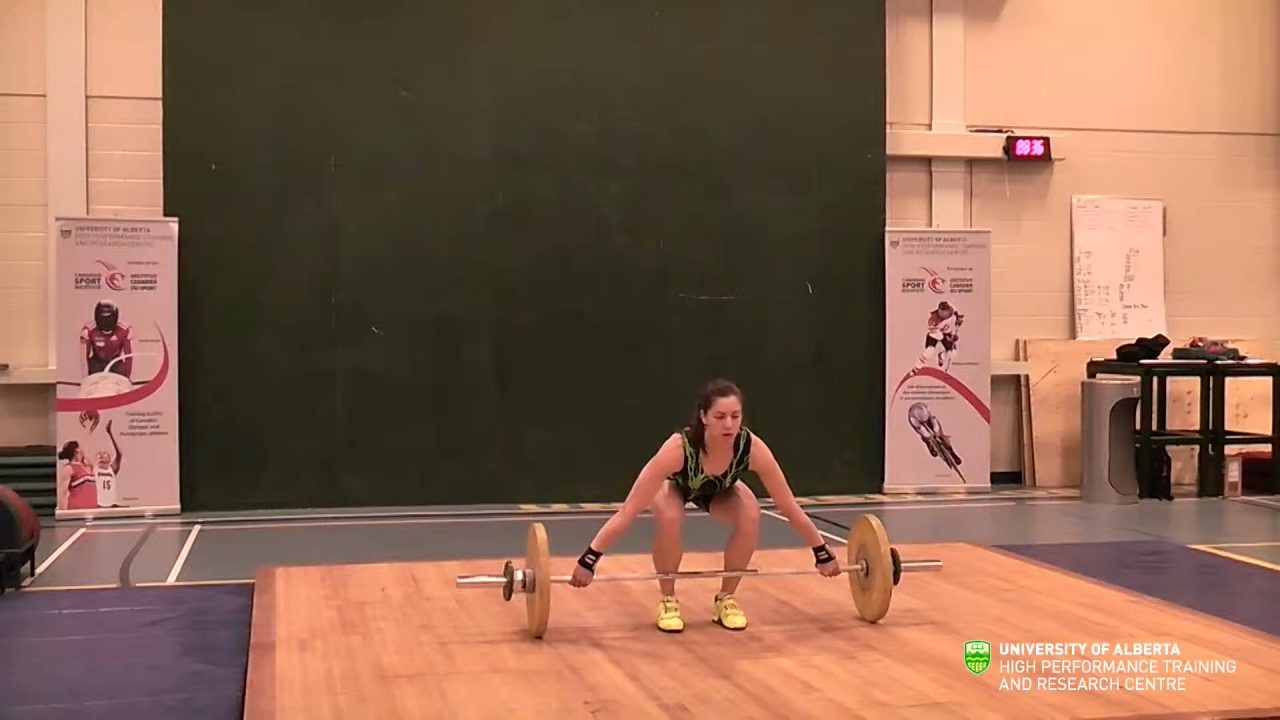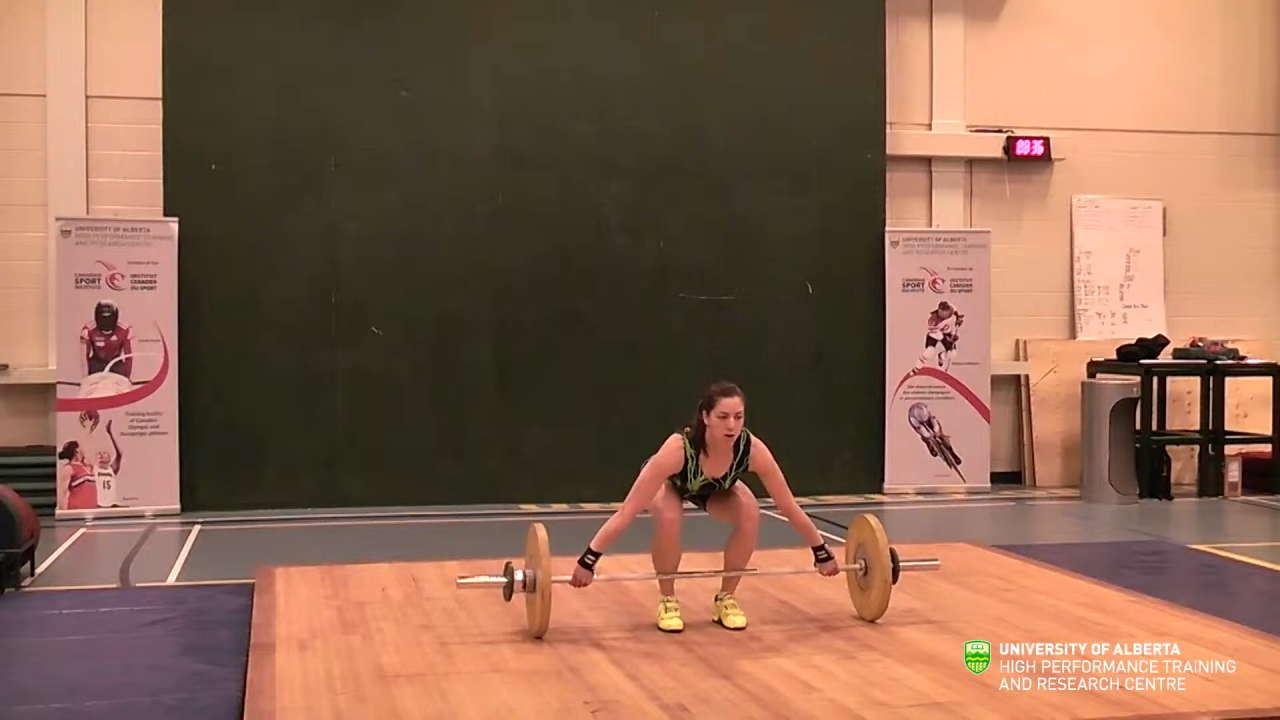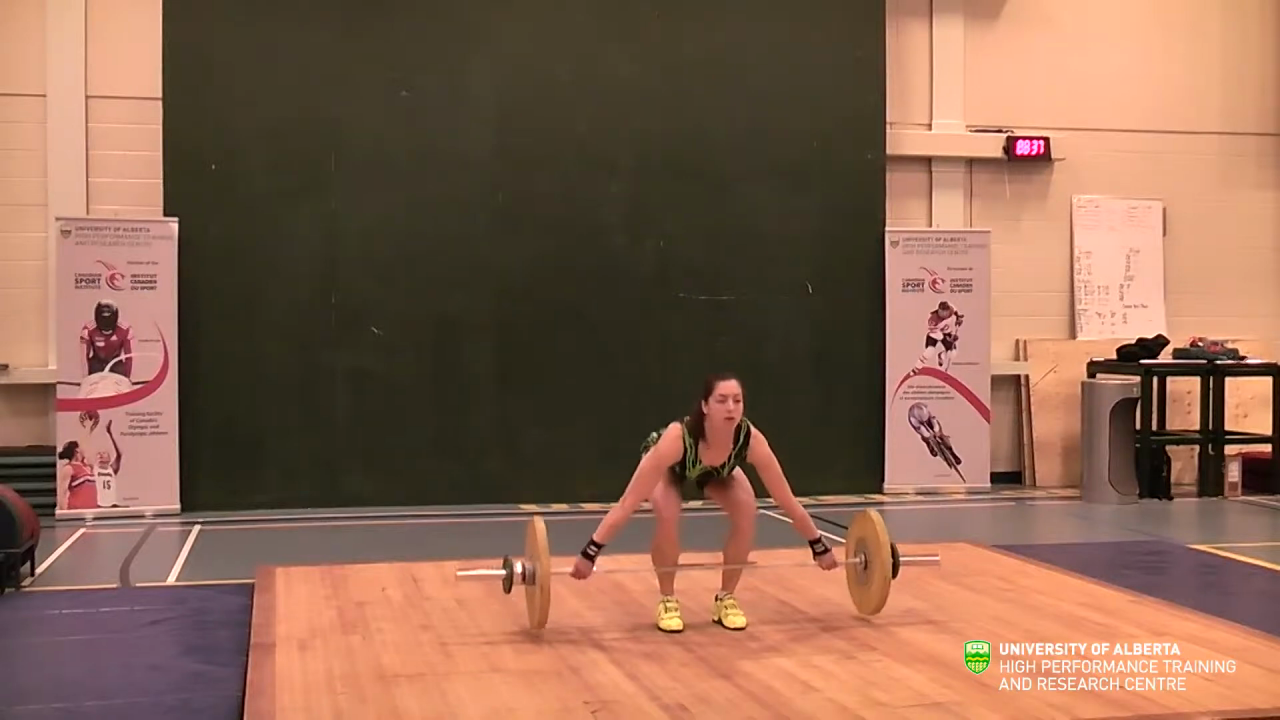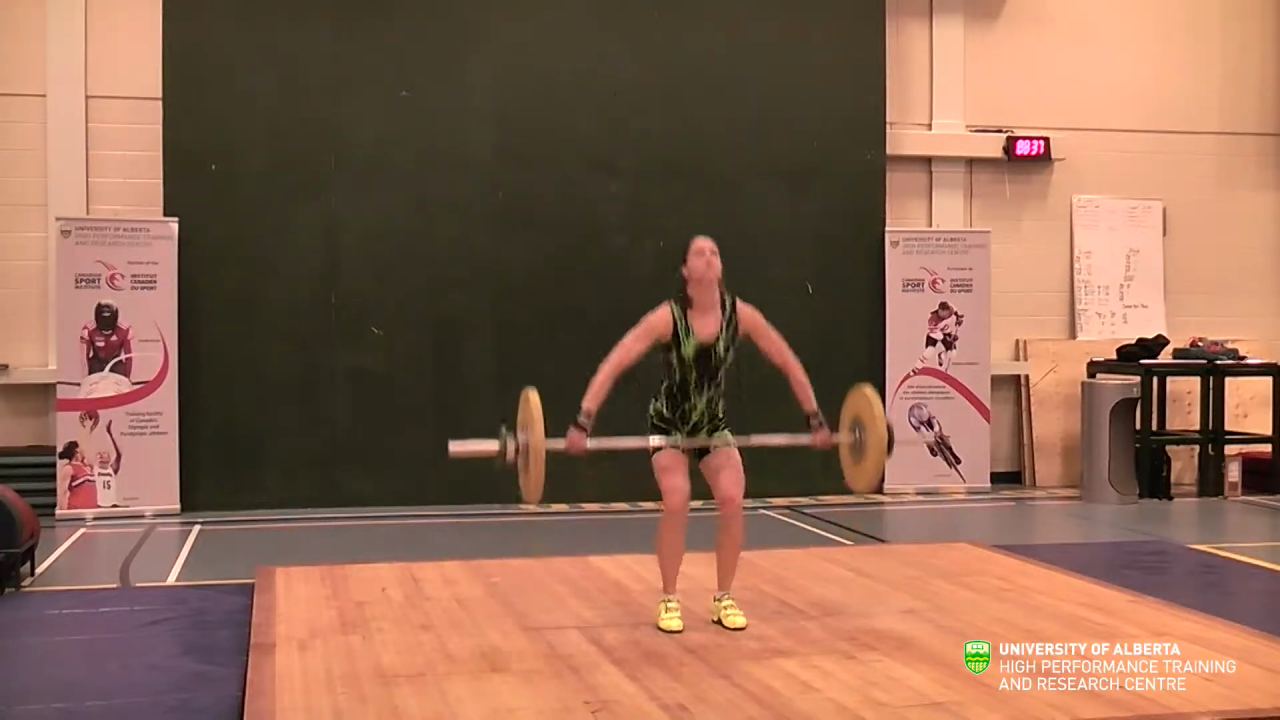
dt=0.4s
person 1, frame 1
left shoulder: (753, 448)
right shoulder: (678, 448)
left elbow: (790, 507)
right elbow: (628, 511)
left wrist: (823, 554)
right wrist: (588, 561)
left hip: (719, 489)
right hip: (675, 483)
left knee: (750, 516)
right knee: (669, 518)
left ankle: (726, 598)
right ankle: (668, 600)
person 1, frame 2
left shoulder: (753, 450)
right shoulder: (678, 449)
left elbow: (790, 507)
right elbow: (627, 511)
left wrist: (822, 553)
right wrist: (588, 560)
left hip: (717, 489)
right hip: (671, 483)
left knee: (749, 514)
right knee: (668, 518)
left ankle: (726, 598)
right ankle: (667, 600)
person 1, frame 3
left shoulder: (752, 441)
right shoulder: (677, 439)
left elbow: (787, 501)
right elbow: (628, 502)
left wrist: (819, 547)
right wrist: (589, 553)
left hip: (719, 473)
right hip: (670, 467)
left knee: (746, 510)
right knee: (667, 515)
left ankle: (726, 598)
right ankle: (667, 600)
person 1, frame 4
left shoulder: (740, 314)
right shoulder: (667, 317)
left elbow: (789, 363)
right elbow: (613, 365)
left wrist: (815, 419)
right wrist: (583, 422)
left hip: (712, 420)
right hip: (668, 422)
left knee: (732, 502)
right knee: (677, 504)
left ankle: (724, 599)
right ankle: (669, 600)
